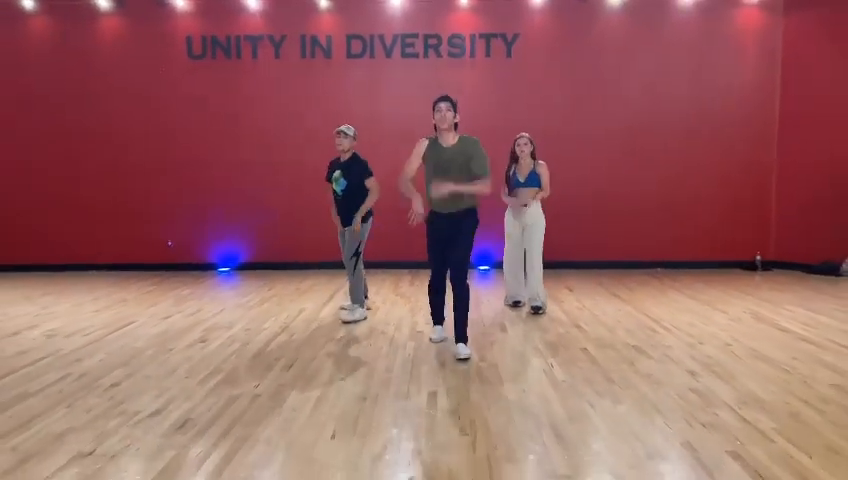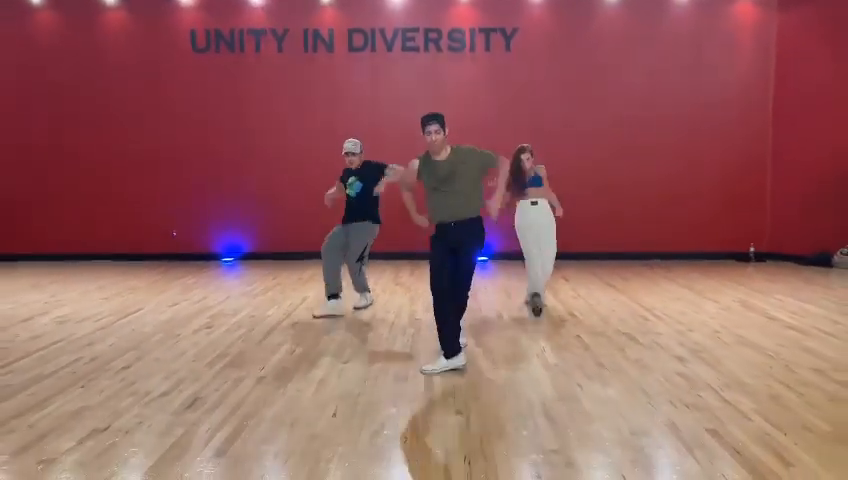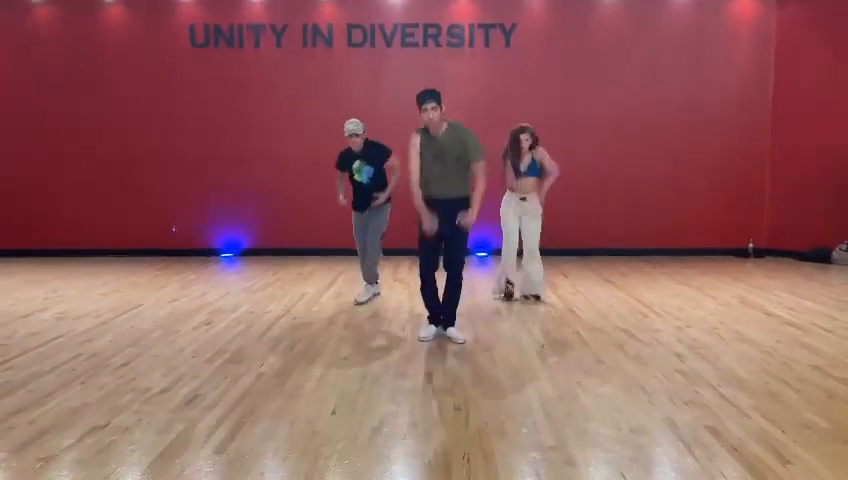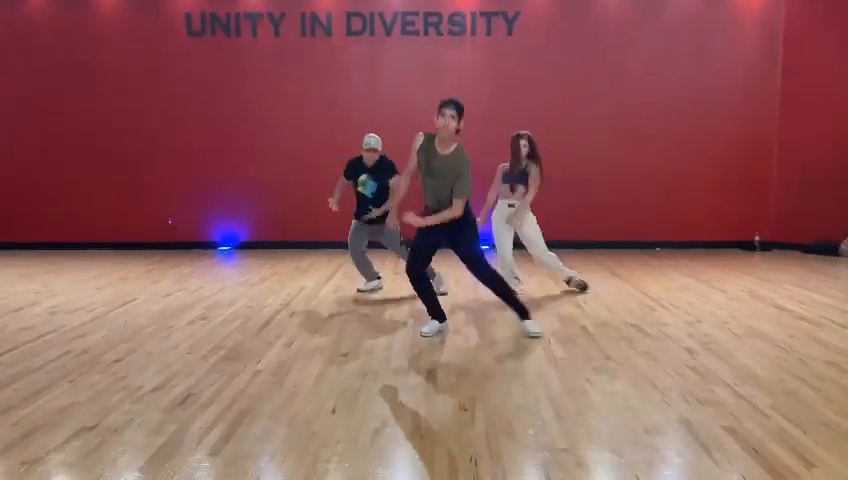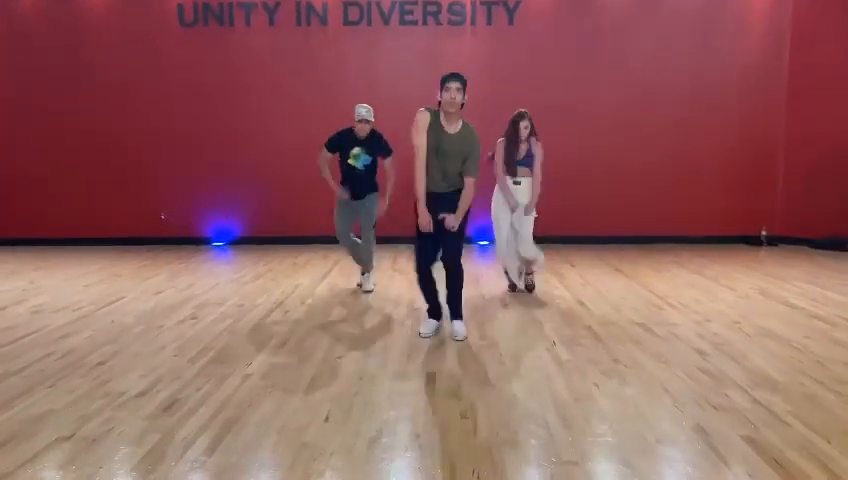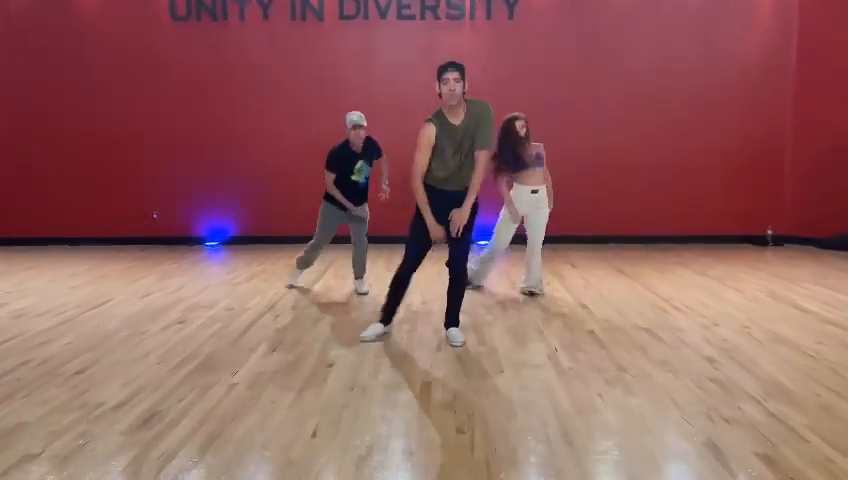
dt=0.5s
person 1, frame 1
left shoulder: (471, 146)
right shoulder: (425, 146)
left elbow: (485, 187)
right elbow: (405, 179)
left wrist: (453, 188)
right wrist: (415, 197)
left hip: (464, 220)
right hip: (437, 219)
left knee: (458, 276)
right knee: (437, 276)
left ankle: (461, 339)
right ankle: (438, 323)
person 1, frame 2
left shoulder: (466, 155)
right shoulder: (417, 165)
left elbow: (502, 161)
right elbow: (404, 188)
left wrist: (498, 196)
right wrist: (416, 215)
left hip: (470, 228)
right hip: (442, 231)
left knee: (461, 281)
right knee: (440, 287)
left ankle: (454, 328)
right ankle: (452, 351)
person 1, frame 3
left shoulder: (462, 133)
right shoulder: (417, 139)
left elbow: (479, 171)
right elbow: (414, 181)
left wrist: (474, 210)
right wrist: (423, 213)
left hip: (459, 206)
right hip: (431, 208)
left knee: (454, 267)
right knee: (426, 267)
left ankle: (449, 324)
right ankle: (435, 321)
person 1, frame 4
left shoulder: (462, 161)
right shoulder: (422, 141)
left elbow: (456, 210)
right elbow: (407, 174)
left wrist: (420, 220)
right wrist: (393, 206)
left hip: (461, 219)
right hip: (431, 216)
left knee: (481, 270)
right knee: (414, 269)
left ankle: (524, 316)
right ankle: (437, 318)
person 1, frame 5
left shoulder: (470, 136)
right shoulder: (424, 118)
left elbow: (470, 185)
right elbow: (419, 164)
left wrist: (458, 217)
right wrist: (422, 210)
left hip: (455, 200)
right hip: (429, 199)
left knee: (452, 260)
right knee: (423, 262)
left ankle: (456, 317)
right ankle: (434, 315)
person 1, frame 6
left shoulder: (482, 111)
right shoulder: (430, 128)
left elbow: (482, 163)
right elbow: (415, 178)
left wrist: (465, 208)
right wrist: (430, 221)
left hip: (463, 200)
right hip: (429, 197)
left knee: (458, 266)
right knee: (410, 261)
left ankle: (452, 324)
right ankle: (384, 321)
person 2, frame 1
left shoulder: (359, 164)
right shoulder: (333, 165)
left elbow: (375, 191)
left wrist: (359, 215)
right wrist: (335, 216)
left hip: (359, 221)
right hip: (344, 221)
left knee: (353, 261)
right knee: (349, 261)
left ankle: (359, 308)
right ankle: (361, 299)
person 2, frame 2
left shoulder: (373, 168)
right shoulder: (346, 173)
left elbow: (399, 171)
right elbow: (338, 188)
left wrist: (383, 181)
right wrist: (331, 193)
left hip: (366, 223)
right hip: (347, 224)
left knee: (354, 260)
right knee: (328, 252)
left ankle: (365, 295)
right ankle: (334, 301)
person 2, frame 3
left shoulder: (376, 148)
right shoulder: (344, 156)
left elbow: (396, 167)
right elbow: (340, 174)
left wrist: (388, 191)
right wrist: (341, 194)
left hip: (379, 204)
right hip: (359, 207)
left knee: (373, 243)
right knee: (362, 246)
left ankle: (370, 285)
right ankle: (372, 283)
person 2, frame 4
left shoulder: (386, 165)
right shoulder: (353, 164)
right elbow: (344, 181)
left wrist: (382, 210)
right wrist: (335, 198)
left hip: (383, 218)
right hip: (362, 218)
left knee: (402, 251)
right knee: (355, 248)
left ankle: (435, 278)
right ankle: (373, 279)
person 2, frame 5
left shoulder: (377, 139)
right shoulder: (341, 137)
left elbow: (390, 169)
right elbow: (323, 159)
left wrist: (386, 197)
right wrist: (334, 186)
left hip: (370, 194)
right hip: (346, 194)
left knee: (367, 235)
right knee: (343, 234)
left ankle: (367, 273)
right ankle: (364, 268)
person 2, frame 6
left shoulder: (371, 144)
right shoulder: (337, 152)
left elbow: (382, 159)
right elbow: (328, 184)
left wrist: (384, 182)
right wrist: (348, 205)
left hip: (359, 203)
right hip: (334, 203)
left knee: (360, 241)
right knee: (320, 241)
left ankle: (359, 279)
right ankle: (300, 267)
person 3, frame 1
left shoulder: (540, 166)
right shoulder: (511, 168)
left elbow: (546, 191)
right elbow: (505, 194)
left wrist: (532, 199)
right wrist: (511, 201)
left hip: (534, 213)
right hip: (514, 213)
left knee: (534, 256)
right knee: (512, 256)
left ankle: (537, 300)
right ankle: (515, 295)
person 3, frame 2
left shoulder: (540, 171)
right shoulder: (514, 177)
left elbow: (548, 191)
right elbow: (507, 196)
left wrist: (557, 207)
left hip: (544, 214)
right hip: (524, 215)
left knee: (547, 255)
right knee: (533, 255)
left ankle: (536, 293)
right ankle: (534, 293)
person 3, frame 3
left shoulder: (538, 153)
right shoulder: (510, 157)
left elbow: (554, 171)
right elbow: (510, 181)
left wrist: (542, 190)
left hip: (531, 203)
right hip: (511, 202)
left knee: (531, 247)
right knee: (510, 245)
left ankle: (532, 288)
right ankle: (508, 284)
person 3, frame 4
left shoulder: (532, 167)
right shoulder: (503, 168)
left elbow: (532, 192)
right elbow: (493, 192)
left wrist: (519, 213)
right wrist: (483, 214)
left hip: (522, 213)
right hip: (501, 212)
left knee: (540, 251)
right knee: (503, 254)
left ankle: (569, 276)
right ankle: (513, 283)
person 3, frame 5
left shoulder: (535, 145)
right shoulder: (502, 144)
left elbow: (537, 176)
right elbow: (499, 173)
left wrist: (532, 202)
right wrist: (510, 199)
left hip: (526, 191)
right hip: (503, 192)
left knee: (523, 233)
right knee: (503, 236)
left ankle: (528, 270)
right ankle: (513, 275)
person 3, frame 6
left shoulder: (538, 148)
right shoulder: (506, 152)
left elbow: (545, 173)
right elbow: (502, 182)
left wrist: (550, 197)
right wrist: (512, 207)
left hip: (539, 198)
right hip: (517, 198)
left knee: (535, 245)
right knee: (499, 242)
left ankle: (532, 284)
right ankle: (475, 275)
